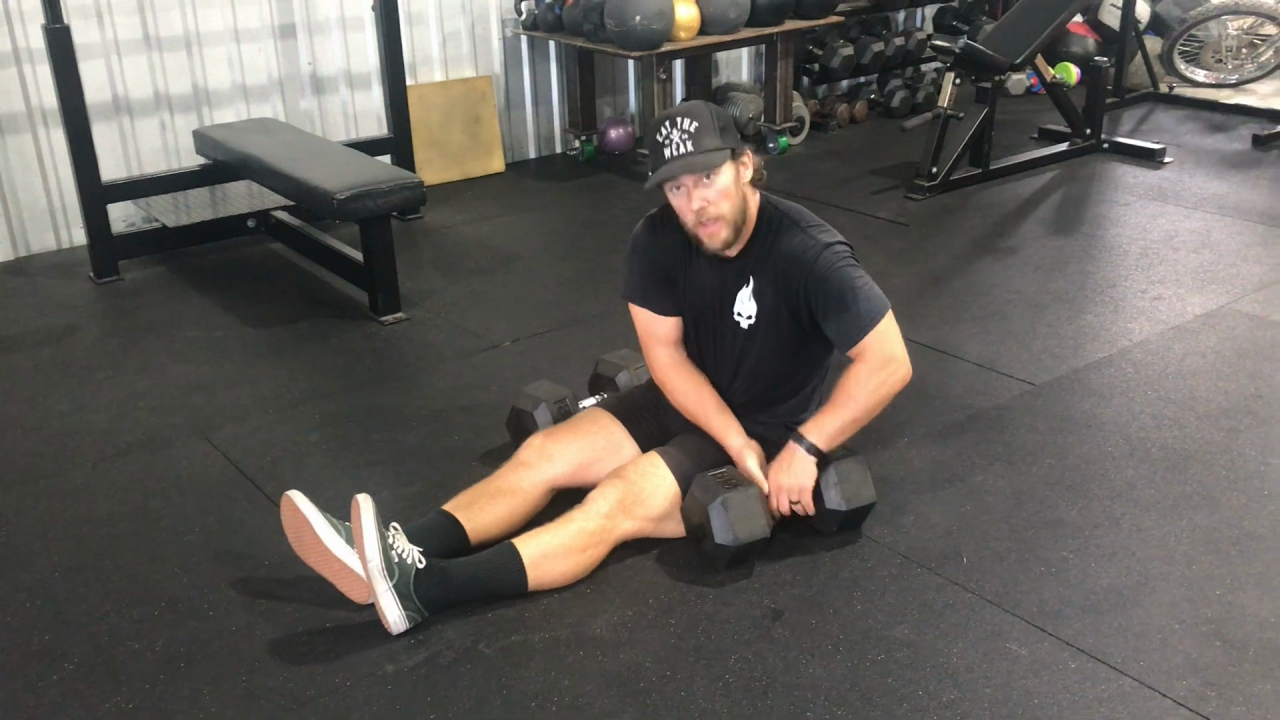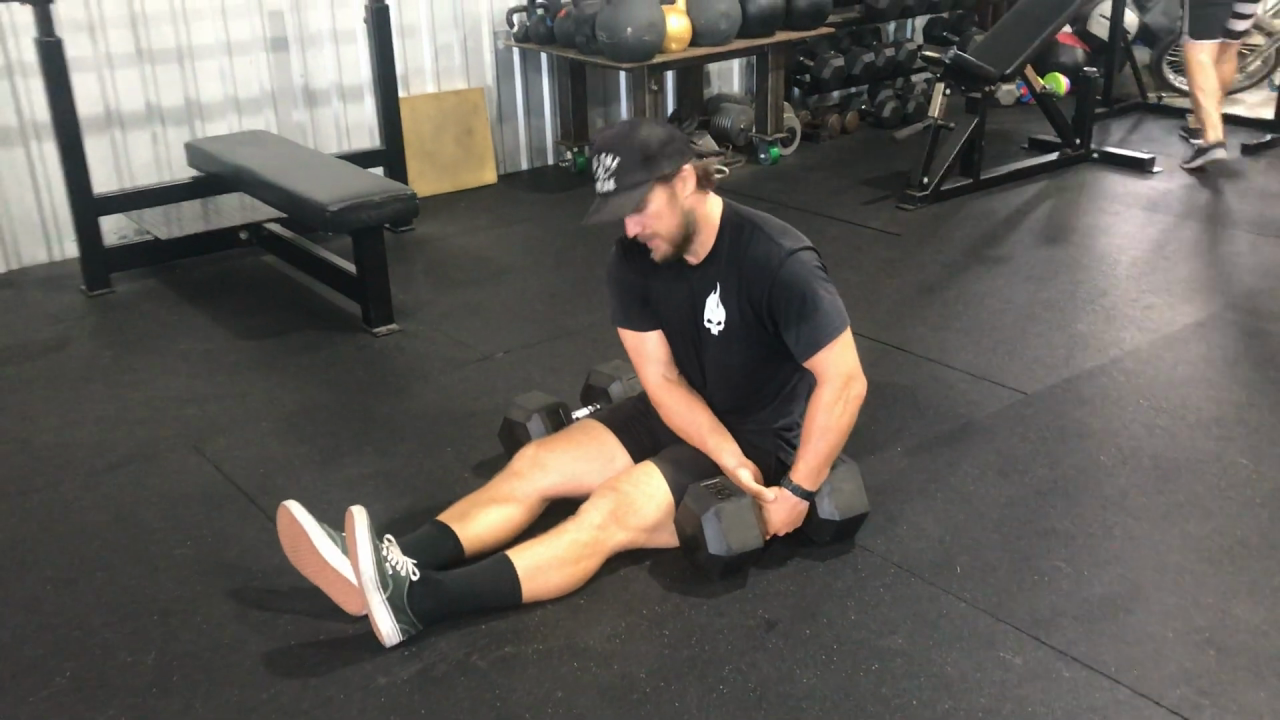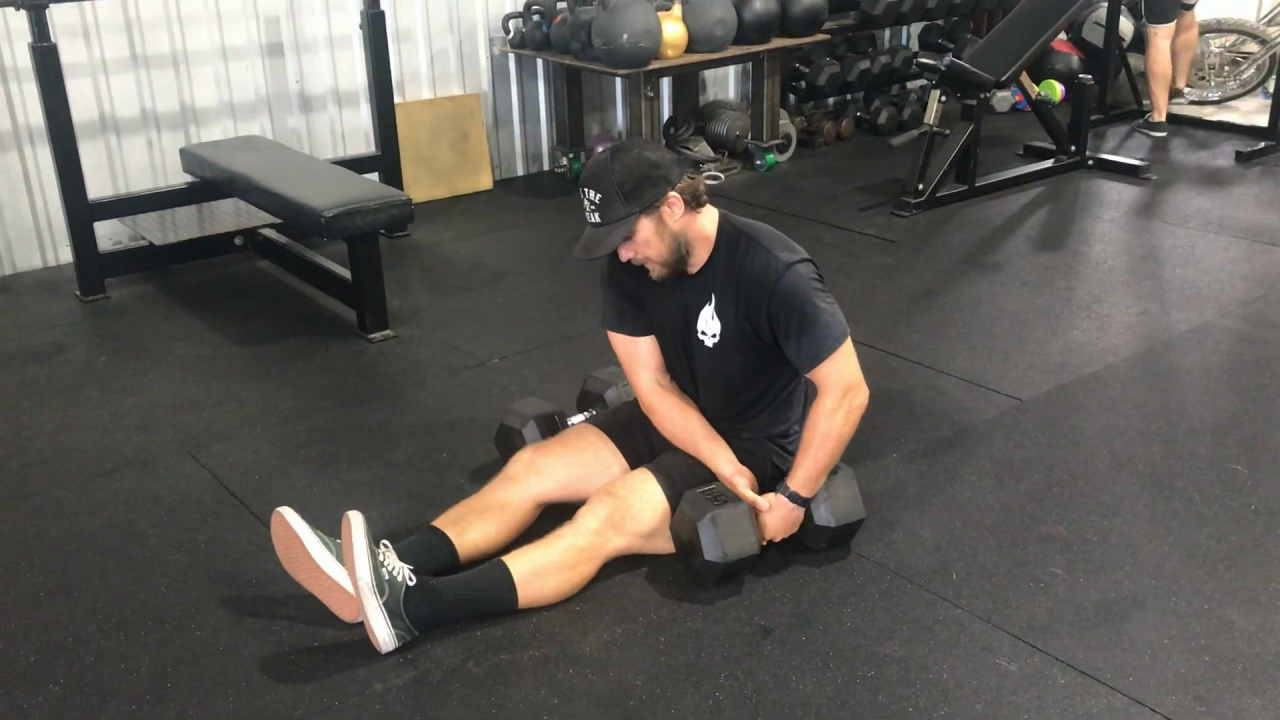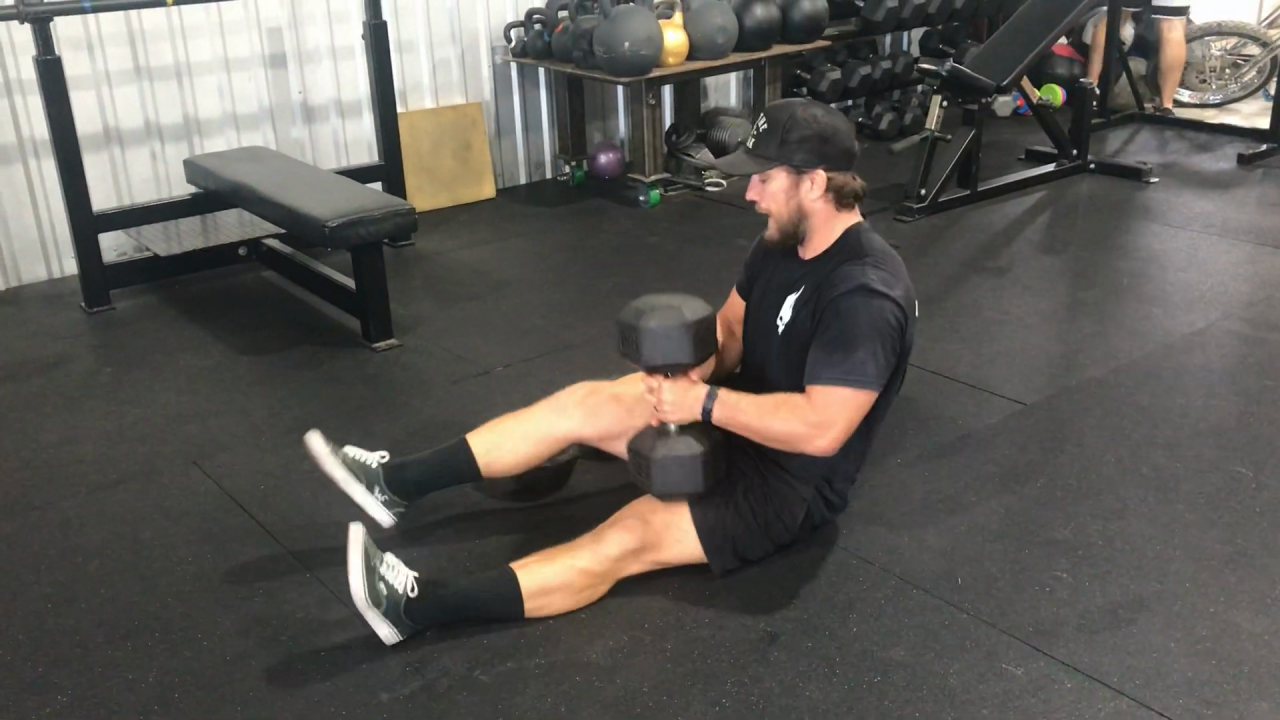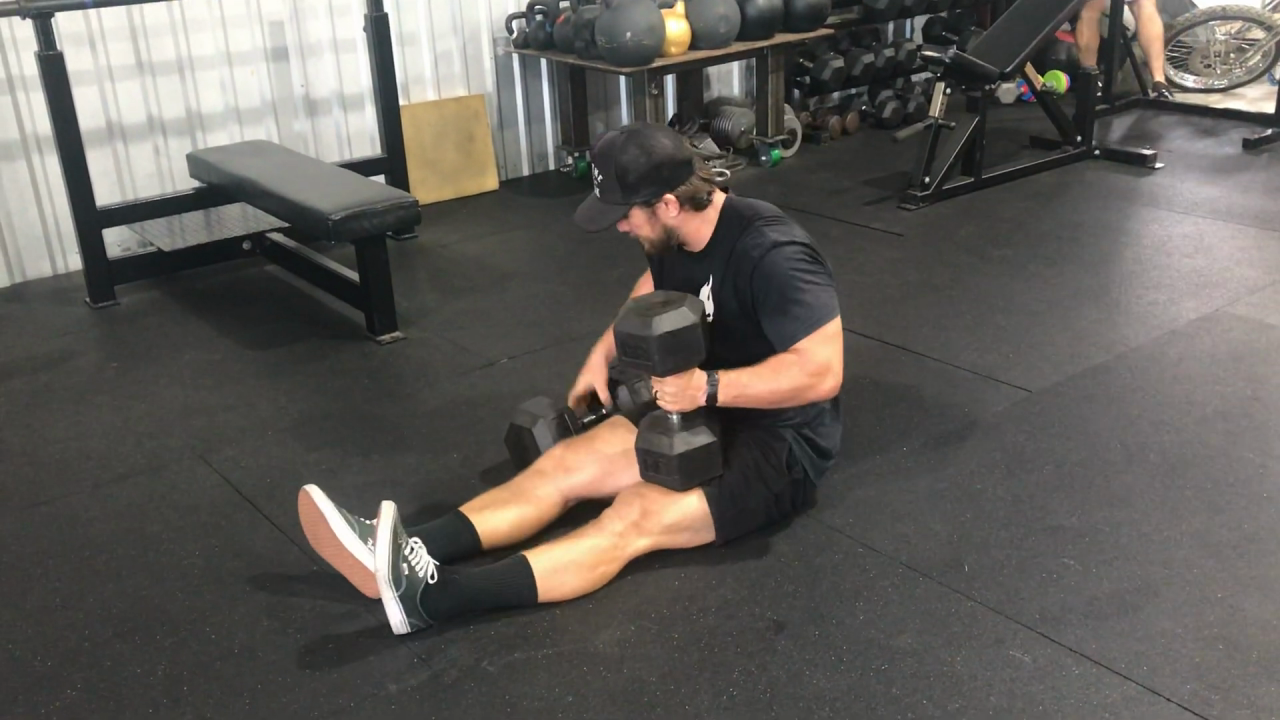
dt=1s
person 1, frame 1
left shoulder: (809, 255)
right shoulder: (657, 239)
left elbow: (888, 363)
right elbow: (664, 354)
left wrist: (804, 448)
right wrist: (734, 443)
left hip: (768, 431)
right hip: (686, 401)
left knee: (619, 502)
right knee: (542, 452)
left ankle: (422, 587)
right ankle: (401, 559)
person 1, frame 2
left shoulder: (778, 261)
right shoulder: (633, 260)
left elbow: (843, 382)
right elbow: (662, 381)
left wrist: (796, 492)
right wrist: (730, 464)
left hip: (760, 437)
right hip: (682, 417)
left knee: (613, 511)
right knee: (536, 463)
left ankle: (415, 601)
right ankle: (393, 568)
person 1, frame 3
left shoulder: (774, 273)
right shoulder: (629, 268)
left elbow: (846, 391)
right elbow: (655, 386)
left wrist: (792, 498)
right wrist: (726, 470)
left hip: (755, 445)
right hip: (676, 421)
left knee: (610, 516)
right knee: (532, 467)
left ankle: (412, 606)
right ankle: (387, 574)
person 1, frame 4
left shoulder: (864, 294)
right shoulder: (784, 239)
left elbow: (821, 430)
right elbow: (733, 324)
left wrist: (707, 401)
right wrist: (699, 371)
left hip: (791, 480)
right hip: (737, 420)
left knee: (628, 539)
right knee: (581, 405)
left ankle: (417, 602)
right ankle: (395, 483)
person 1, frame 5
left shoulder: (771, 254)
right shoulder: (676, 234)
left elbow: (821, 372)
left wrist: (708, 385)
right wrist: (601, 354)
left hip: (780, 443)
right hip: (702, 410)
left knee: (635, 516)
right knee: (563, 463)
left ankle: (432, 596)
right ankle: (405, 555)
